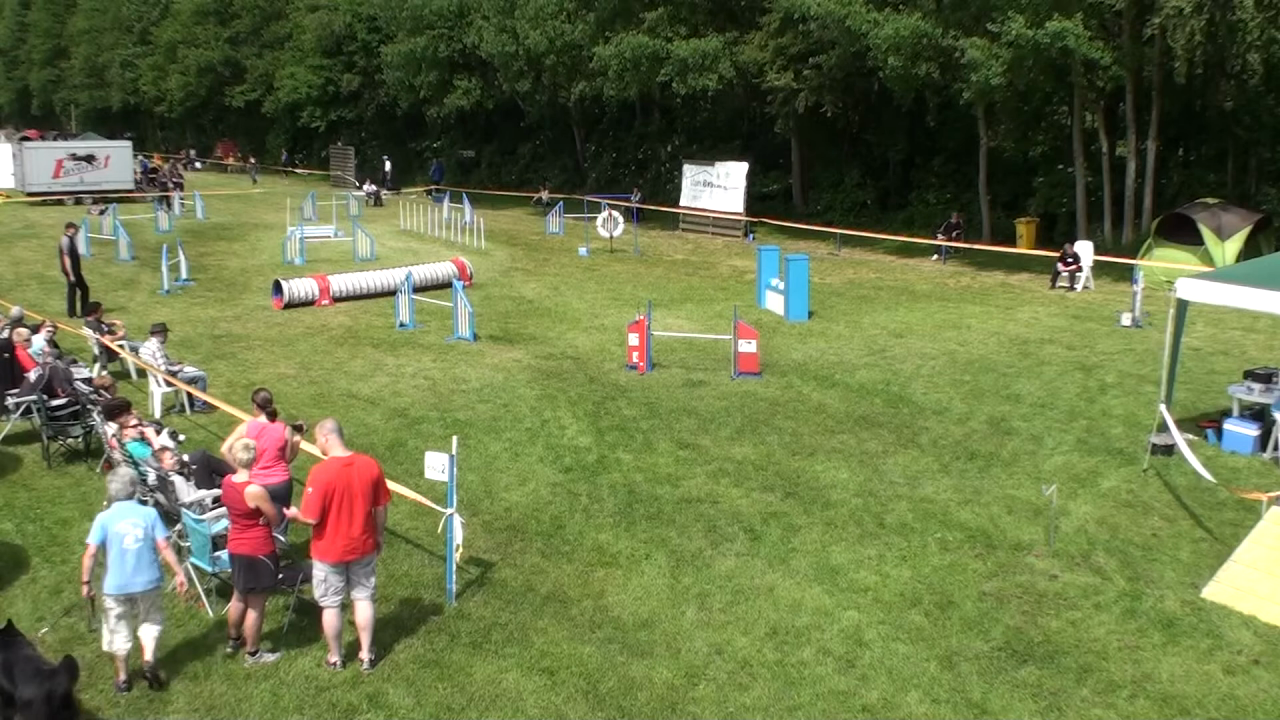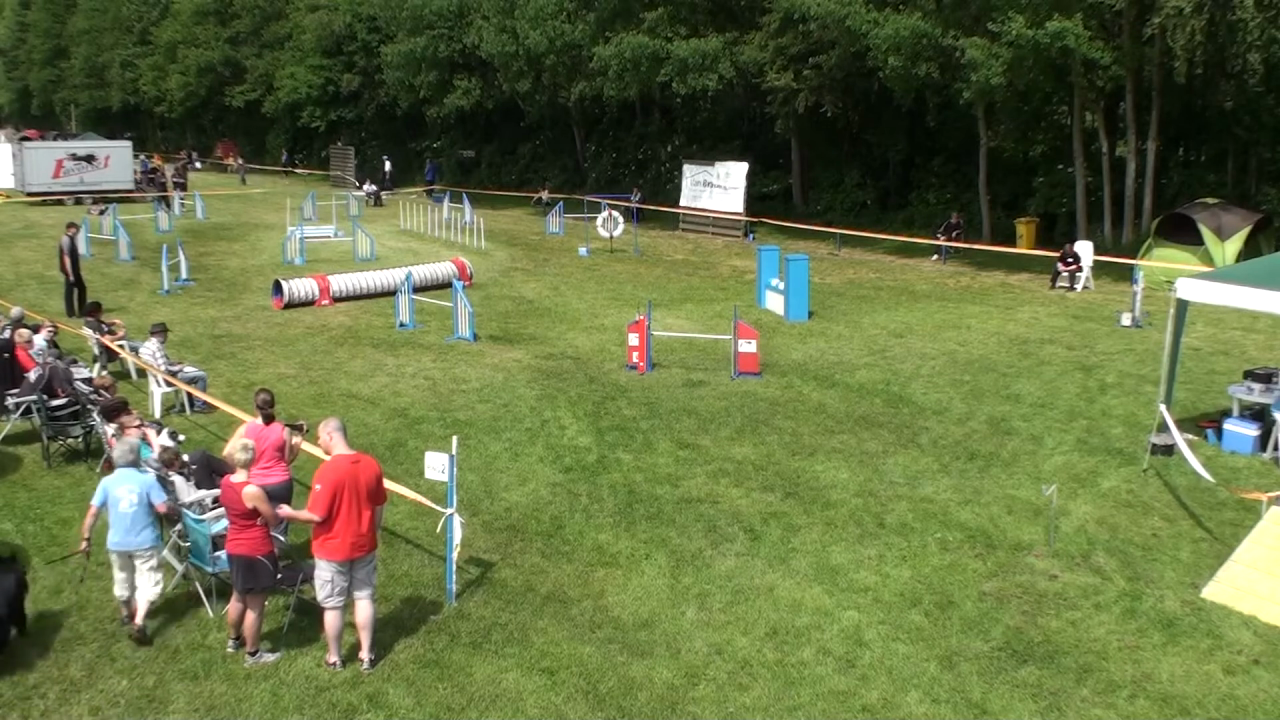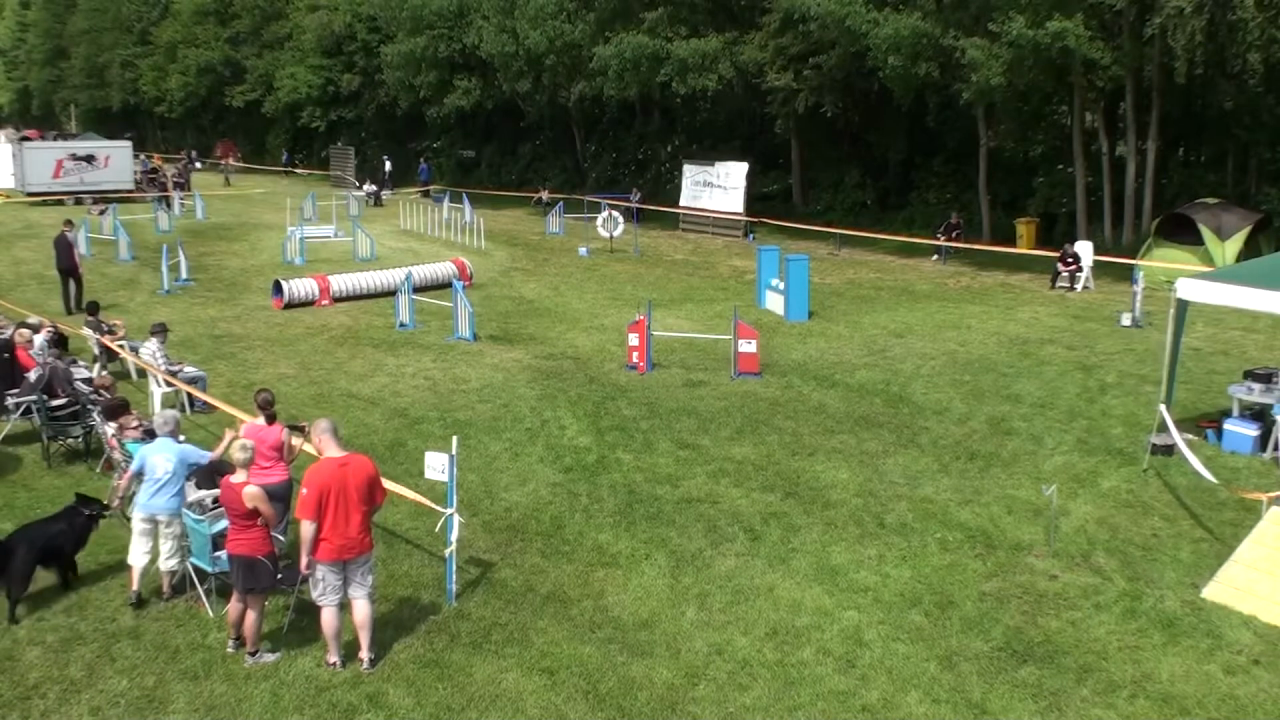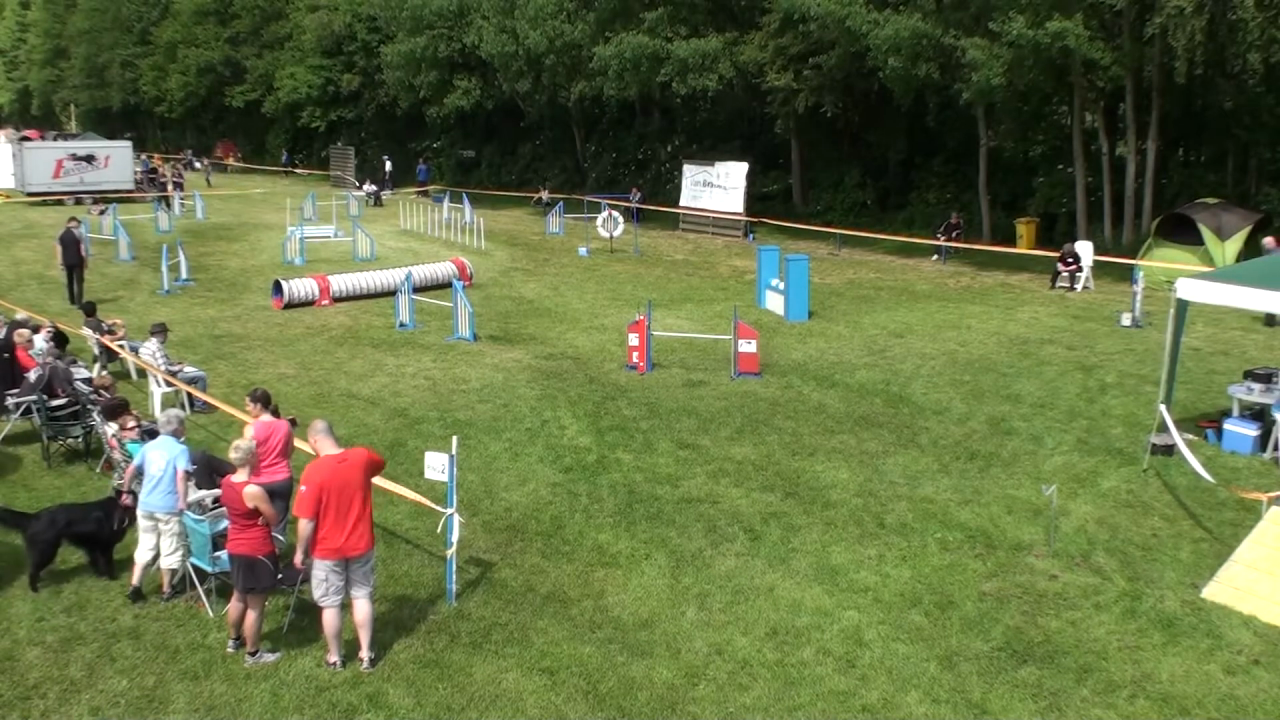
dt=1s
person 1, frame 1
left shoulder: (320, 472)
right shoulder: (370, 465)
left elbow: (311, 518)
right elbow: (381, 507)
left wrist: (295, 515)
right wrist: (379, 536)
left hip: (330, 550)
right hip: (363, 546)
left knee: (330, 604)
right knee: (363, 599)
left ankle: (335, 657)
right ankle: (366, 655)
person 1, frame 2
left shoulder: (328, 470)
right shoulder: (371, 464)
left elbow: (317, 515)
right elbow: (378, 507)
left wrist: (291, 514)
left hip: (333, 549)
right hip: (364, 545)
left knee: (333, 604)
right knee: (364, 598)
left ankle: (334, 657)
right ankle: (366, 655)
person 1, frame 3
left shoulder: (315, 473)
right shoulder: (365, 464)
left elbow: (308, 521)
right elbow: (377, 503)
left wrist: (304, 555)
left hip: (327, 550)
right hip: (360, 545)
left knee: (329, 603)
right knee: (361, 598)
left ankle: (334, 657)
right ankle: (366, 655)
person 1, frame 4
left shoulder: (314, 471)
right shoulder: (362, 458)
left elbow: (306, 519)
right elbow: (379, 465)
left wrist: (300, 551)
left hip: (327, 549)
right hip: (361, 545)
left knee: (330, 604)
right knee: (362, 597)
left ankle: (335, 657)
right ankle: (366, 654)
person 2, frame 1
left shoulder: (227, 482)
right shoulder: (255, 490)
right elbow: (276, 519)
left hip: (236, 547)
right hip: (257, 552)
left knee: (239, 597)
right knee: (256, 606)
left ankle: (233, 640)
right ankle: (252, 654)
person 2, frame 2
left shoulder: (225, 482)
right shoulder: (253, 490)
right elbow: (274, 519)
left hip: (234, 547)
right hip: (256, 552)
left knee: (239, 596)
right knee: (255, 606)
left ankle: (234, 640)
right ankle: (253, 654)
person 2, frame 3
left shoulder: (225, 483)
right shoulder: (253, 491)
right elbow: (274, 520)
left hip: (234, 547)
right hip: (256, 553)
left knee: (238, 596)
right knee: (255, 606)
left ankle: (234, 640)
right ankle: (253, 654)
person 2, frame 4
left shoulder: (226, 482)
right shoulder: (254, 491)
right elbow: (275, 520)
left hip: (235, 547)
right hip: (256, 552)
left knee: (239, 596)
right knee: (255, 606)
left ankle: (234, 640)
right ankle: (252, 654)
person 3, frame 1
left shoulder: (104, 518)
right shoulder: (150, 514)
left elbow: (90, 553)
right elbow: (164, 546)
left wrist: (86, 582)
right wrist: (179, 573)
left hip: (116, 586)
right hip: (148, 582)
left knee: (118, 631)
right knee: (151, 621)
left ankle: (123, 678)
right ankle: (149, 663)
person 3, frame 2
left shoulder: (107, 482)
right shoulder: (148, 479)
left elbow: (92, 513)
right elbow: (162, 509)
left wrist: (86, 539)
left hip: (117, 542)
right hip: (145, 542)
left knee: (123, 580)
right knee: (147, 583)
left ankle: (126, 614)
right ankle: (138, 624)
person 3, frame 3
left shoulder: (145, 450)
right shoulder: (184, 450)
left elbow: (128, 477)
right elbow: (213, 457)
left wrist: (118, 497)
right wrist: (227, 440)
left hip: (144, 508)
right hip: (169, 510)
left knee: (140, 549)
right knee: (168, 551)
left ankle: (134, 591)
right ankle: (167, 590)
person 3, frame 4
left shoulder: (149, 446)
right shoulder: (180, 449)
left elbow: (130, 471)
right elbow: (181, 476)
left wrist: (126, 492)
right wrist: (183, 501)
left hip: (145, 505)
right hip: (168, 508)
left knee: (145, 546)
right knee: (170, 549)
left ankle: (135, 585)
right ankle: (167, 590)
